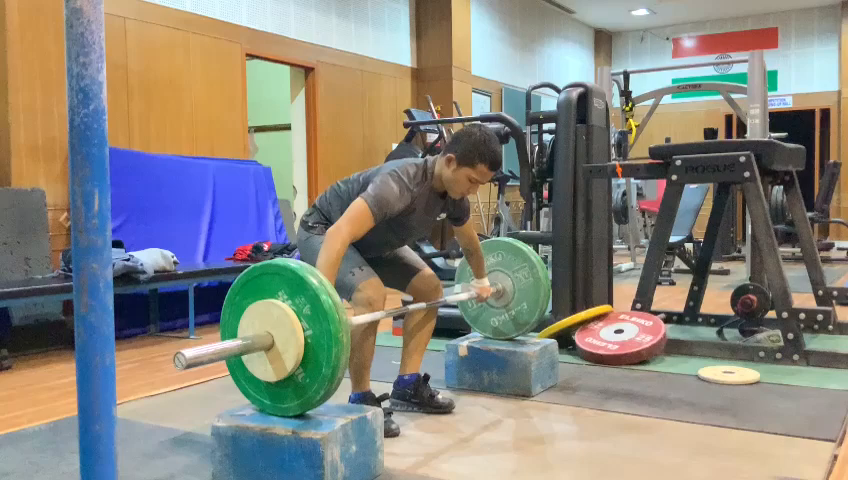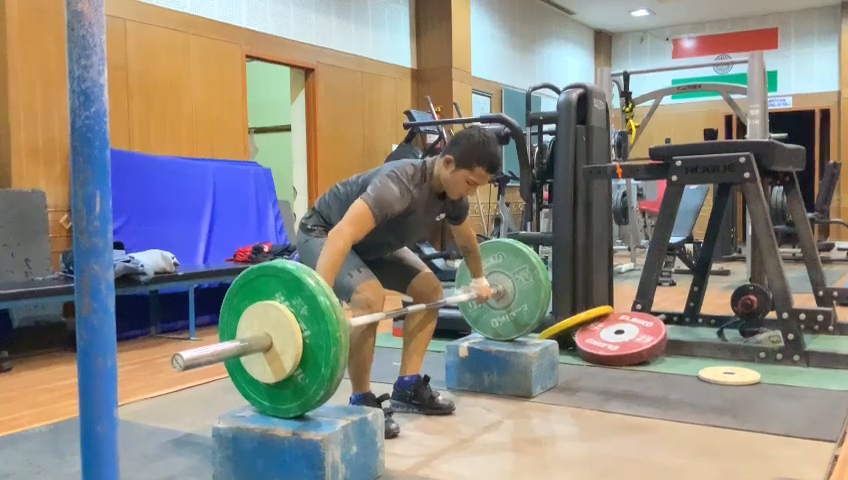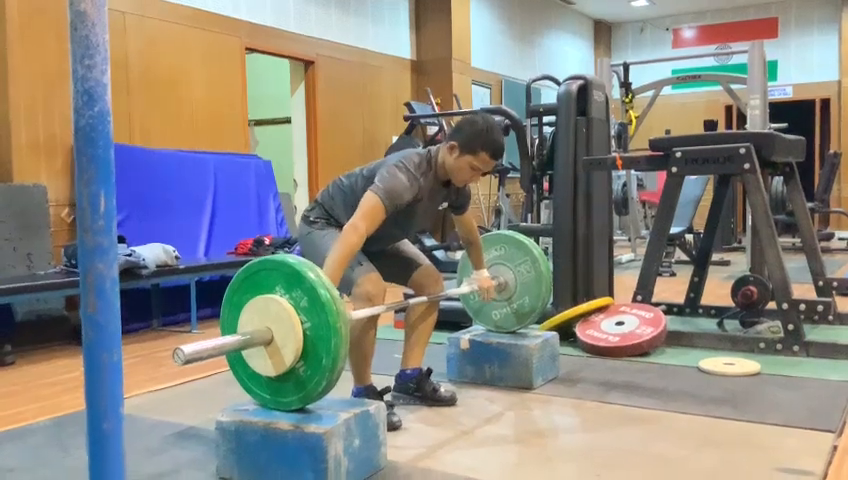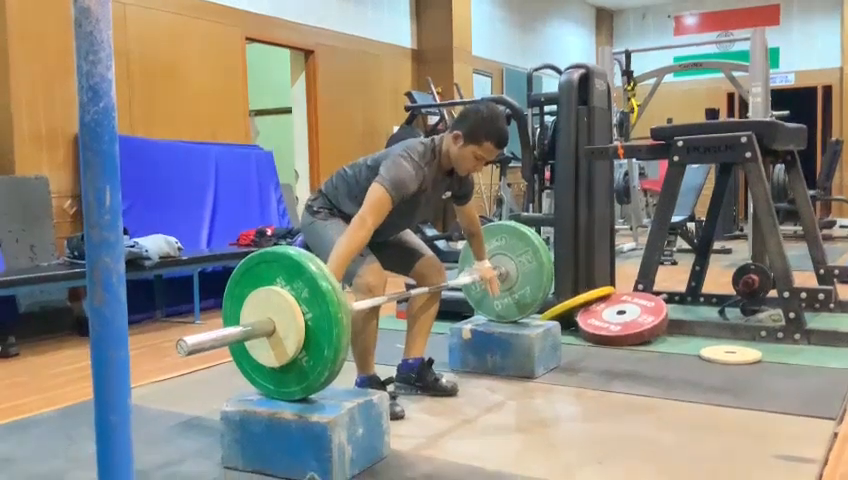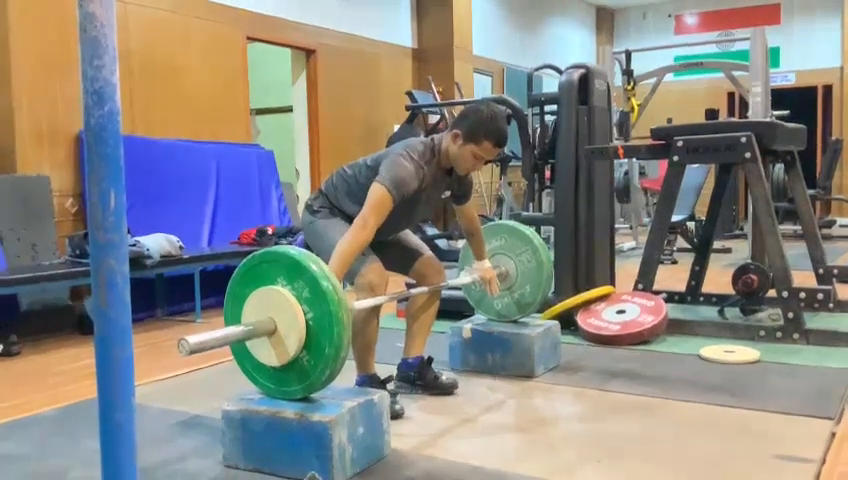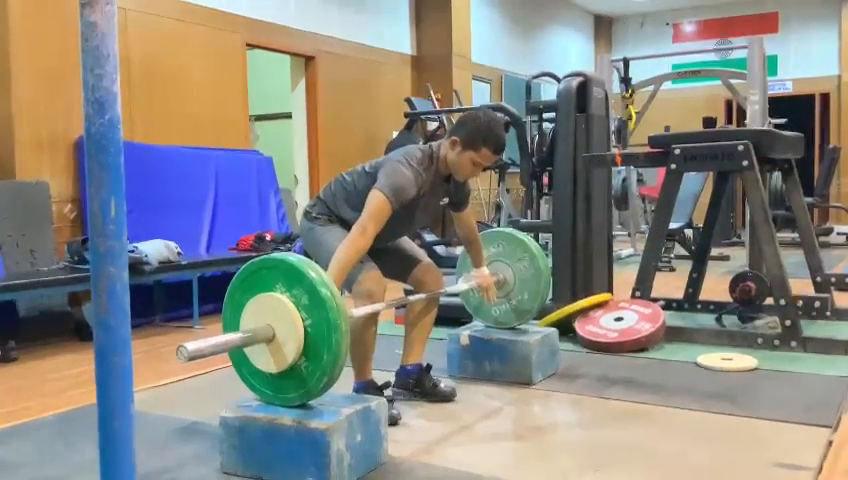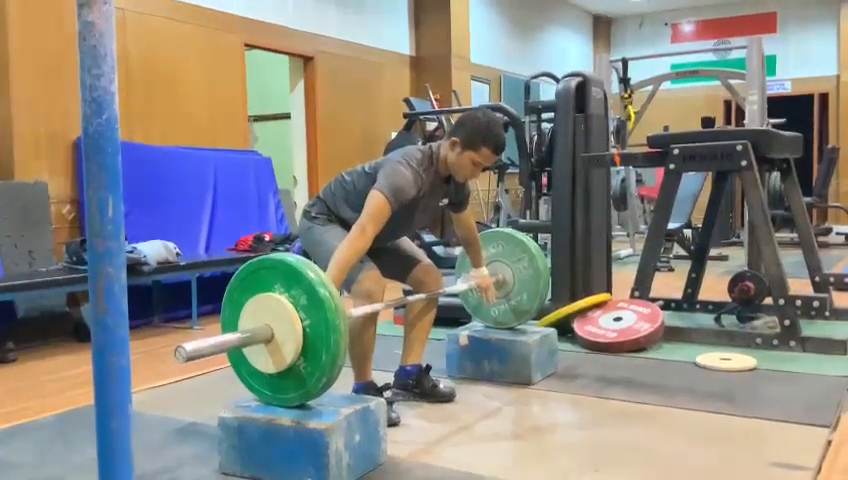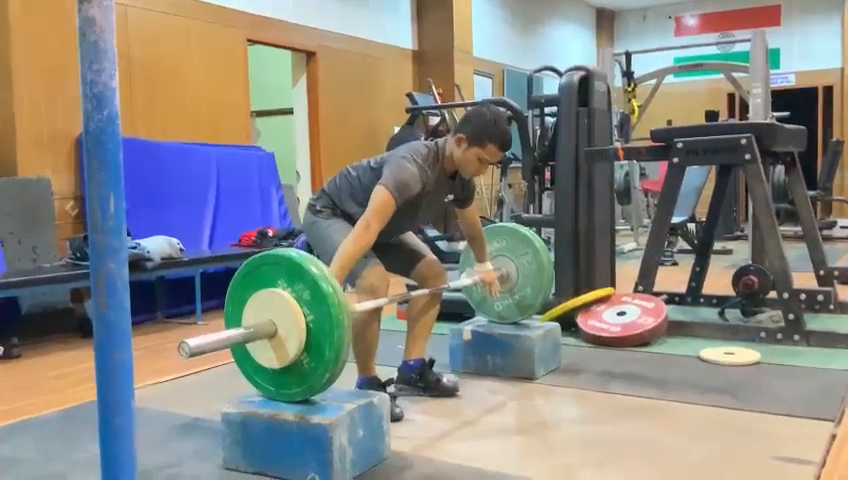
dt=0.3s
person 1, frame 1
left shoulder: (455, 195)
right shoulder: (401, 183)
left elbow: (469, 241)
right elbow: (338, 235)
left wrist: (481, 281)
left hip: (373, 238)
right hip: (322, 231)
left knee: (429, 287)
right knee: (371, 294)
left ankle: (408, 386)
right ankle: (361, 400)
person 1, frame 2
left shoulder: (453, 196)
right shoulder: (399, 183)
left elbow: (467, 240)
right elbow: (341, 235)
left wrist: (479, 280)
left hip: (373, 240)
right hip: (321, 234)
left knee: (429, 289)
right knee: (369, 296)
left ankle: (408, 388)
right ankle: (361, 401)
person 1, frame 3
left shoulder: (456, 185)
right shoulder: (405, 174)
left elbow: (469, 232)
right elbow: (354, 231)
left wrist: (481, 273)
left hip: (377, 233)
right hip: (325, 225)
left knee: (430, 282)
right knee: (371, 289)
left ankle: (410, 380)
right ankle: (363, 394)
person 1, frame 4
left shoulder: (459, 175)
right shoulder: (409, 164)
left elbow: (470, 224)
right elbow: (362, 223)
left wrist: (482, 264)
left hip: (380, 222)
right hip: (328, 215)
left knee: (432, 272)
right knee: (371, 280)
left ankle: (412, 369)
right ankle: (367, 384)
person 1, frame 5
left shoulder: (459, 174)
right shoulder: (409, 163)
left elbow: (470, 223)
right elbow: (364, 224)
left wrist: (482, 264)
left hip: (379, 221)
right hip: (328, 214)
left knee: (432, 272)
right knee: (373, 279)
left ankle: (411, 369)
right ankle: (367, 383)
person 1, frame 6
left shoulder: (456, 181)
right shoulder: (407, 170)
left elbow: (467, 230)
right elbow: (363, 231)
left wrist: (480, 270)
left hip: (378, 229)
right hip: (327, 221)
left knee: (430, 279)
right knee: (371, 286)
left ankle: (410, 376)
right ankle: (364, 389)
person 1, frame 7
left shoulder: (456, 182)
right shoulder: (407, 171)
left elbow: (468, 232)
right elbow: (362, 231)
left wrist: (480, 271)
left hip: (376, 228)
right hip: (326, 221)
left knee: (429, 280)
right knee: (370, 286)
left ankle: (409, 376)
right ankle: (364, 390)
person 1, frame 8
left shoulder: (461, 178)
right shoulder: (412, 166)
left elbow: (472, 227)
right elbow: (366, 227)
left wrist: (484, 266)
left hip: (381, 224)
right hip: (330, 215)
left knee: (433, 274)
right knee: (374, 281)
left ankle: (413, 370)
right ankle: (368, 385)
